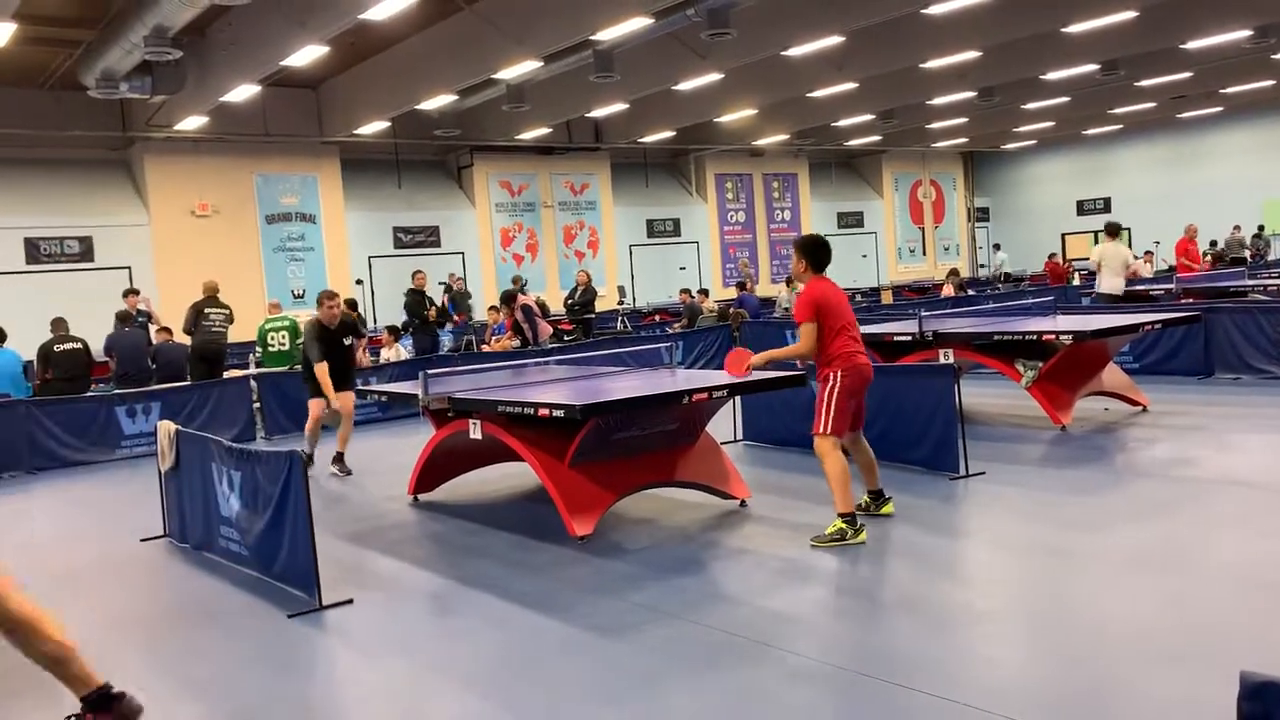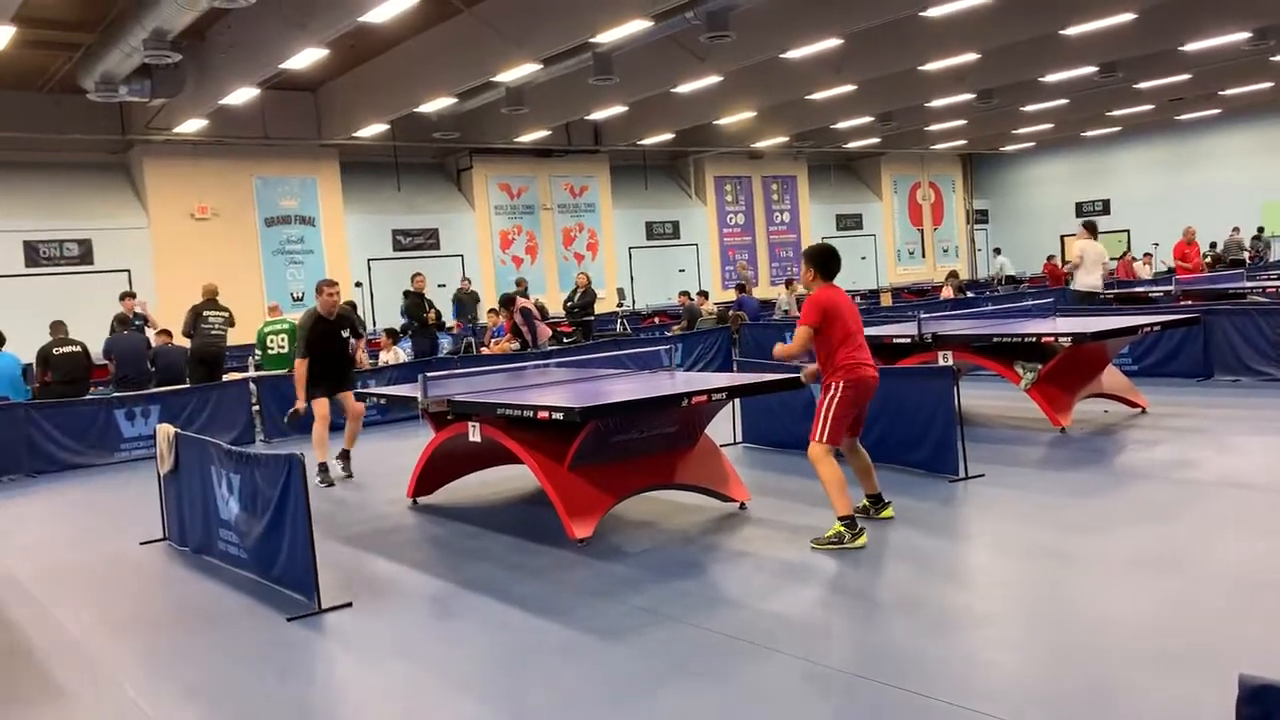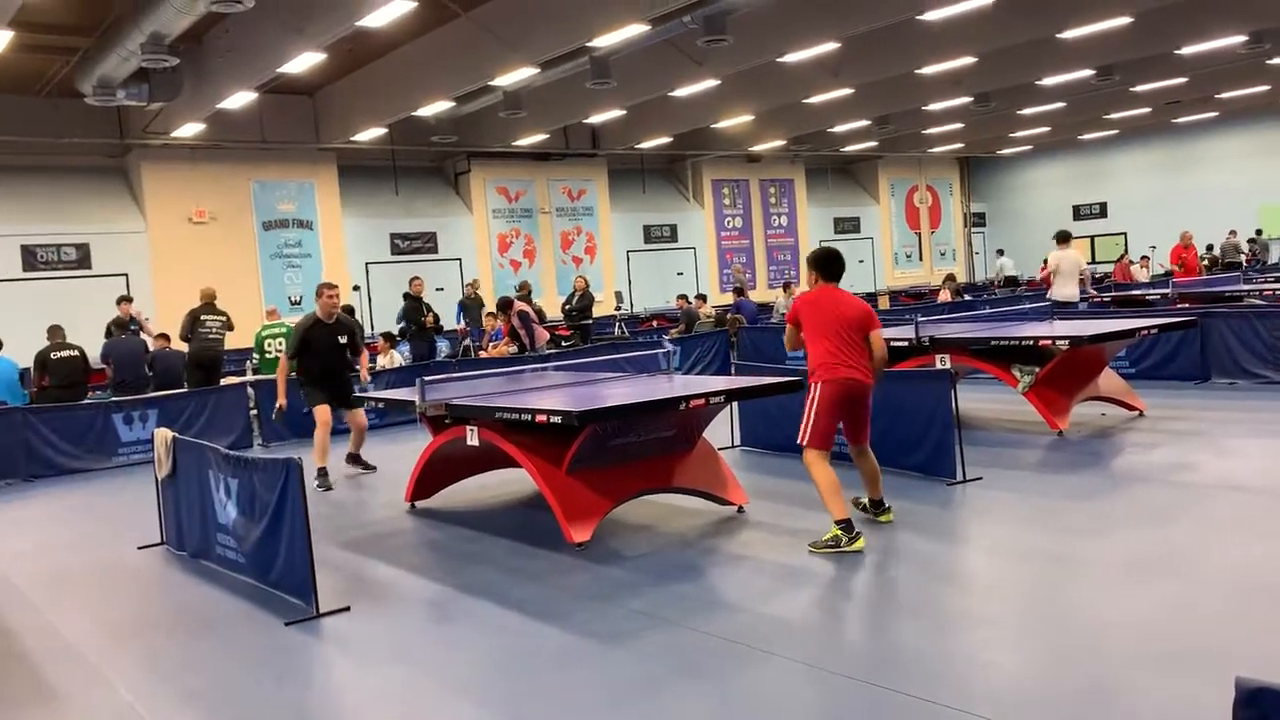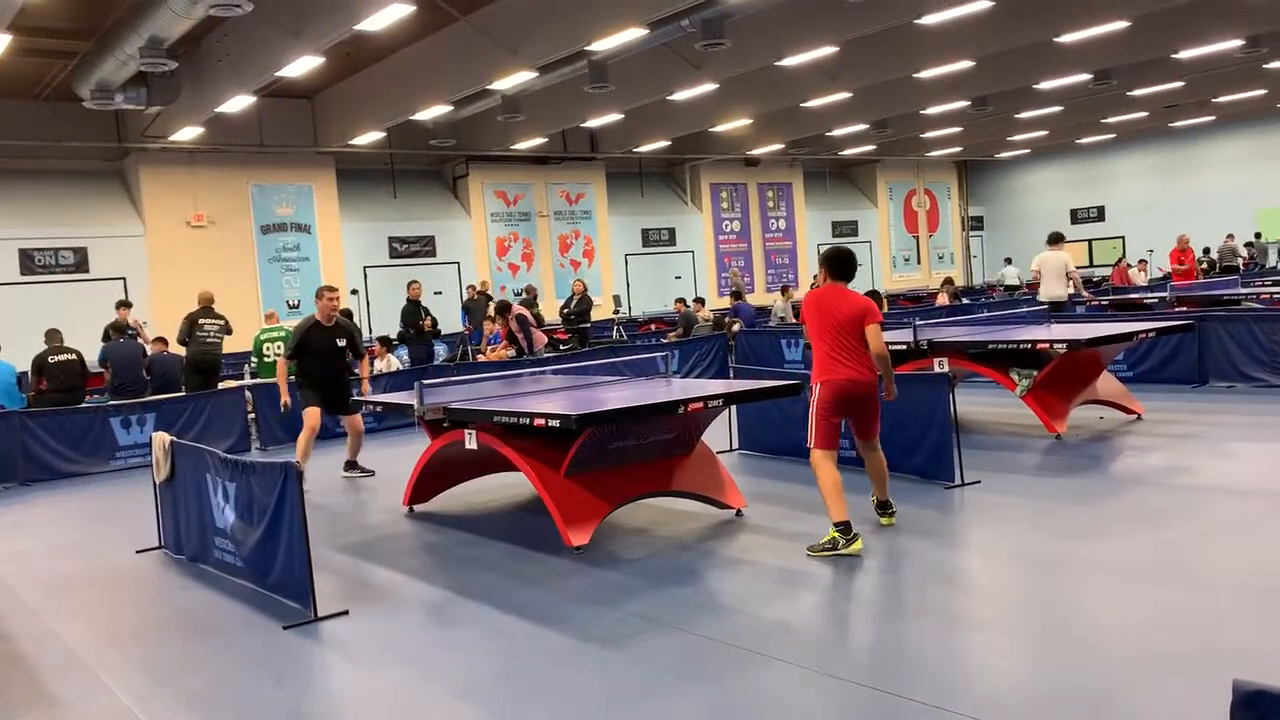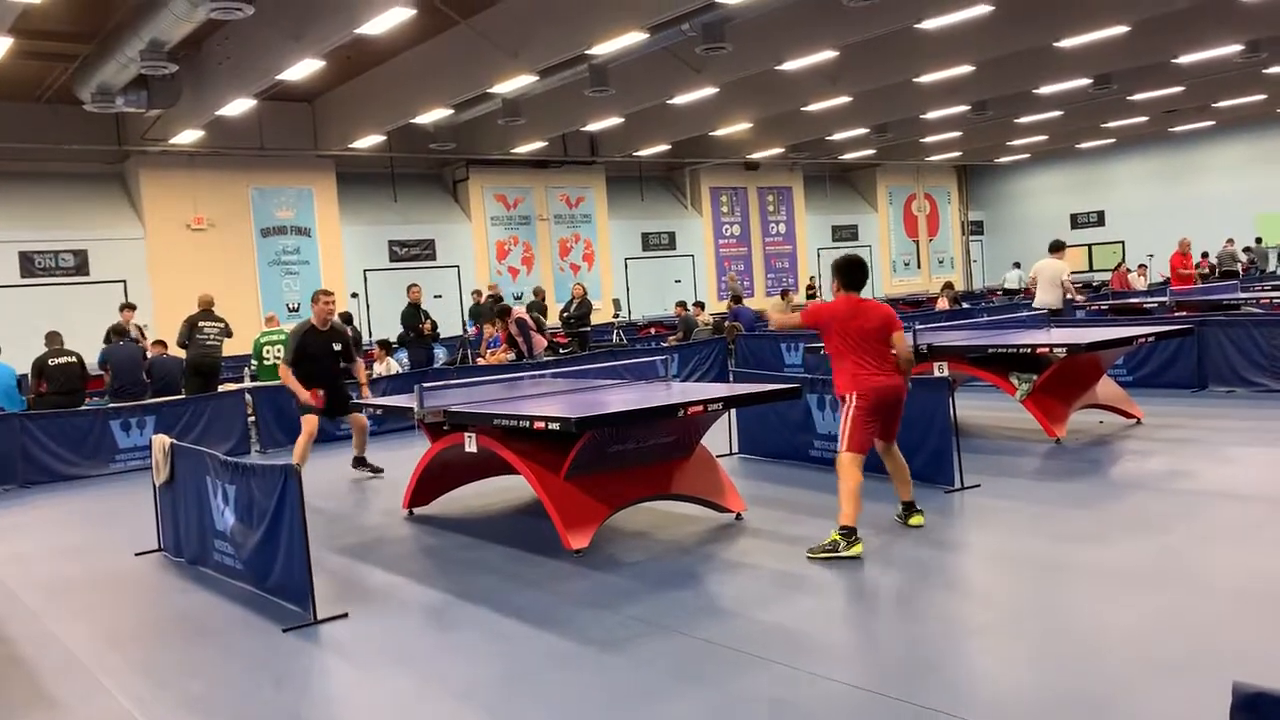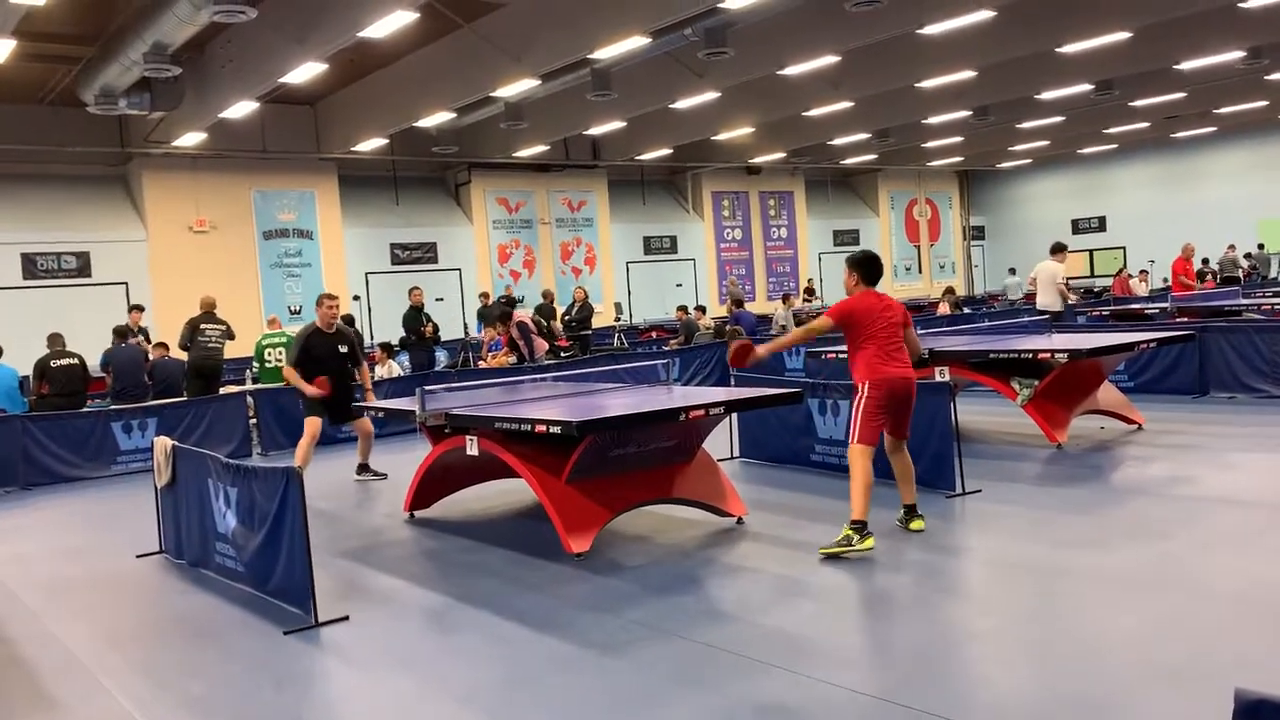
dt=0.2s
person 1, frame 1
left shoulder: (809, 296)
right shoulder: (834, 290)
left elbow: (806, 348)
left wrist: (765, 356)
right wrist: (829, 348)
left hip: (840, 373)
right hip: (860, 367)
left knee: (826, 445)
right knee: (852, 437)
left ankle: (849, 524)
right ankle: (878, 498)
person 1, frame 2
left shoulder: (815, 301)
right shoulder: (843, 298)
left elbow: (796, 349)
left wrist: (779, 351)
right wrist: (819, 368)
left hip: (844, 382)
right hip: (865, 376)
left knee: (819, 452)
right knee: (847, 442)
left ankle: (848, 527)
right ankle: (877, 502)
person 1, frame 3
left shoulder: (803, 301)
right shoulder: (862, 306)
left elbow: (792, 344)
right elbow: (881, 354)
right wrist: (871, 381)
left hip: (827, 384)
right hip: (860, 382)
left knee: (814, 457)
right knee: (859, 447)
left ankle: (846, 531)
right ankle: (878, 505)
person 1, frame 4
left shoulder: (810, 300)
right shoulder: (865, 304)
right elbow: (878, 350)
right wrist: (889, 381)
left hip: (828, 385)
right hip: (864, 383)
left knee: (822, 458)
right knee: (869, 445)
left ankle: (844, 533)
right ankle: (884, 506)
person 1, frame 5
left shoulder: (824, 312)
right shoulder: (884, 311)
left elbow: (782, 323)
right elbow: (905, 354)
left wrist: (773, 315)
right wrist: (901, 380)
left hip: (859, 393)
right hip: (891, 389)
left knee: (848, 462)
right knee: (887, 445)
left ankle: (847, 536)
right ankle: (910, 509)
person 1, frame 6
left shoulder: (849, 307)
right shoulder: (896, 307)
left elbow: (810, 331)
right elbow: (914, 346)
left wrist: (767, 349)
left hip: (874, 385)
right hip: (904, 380)
left knee: (859, 454)
right knee: (896, 445)
left ankle: (858, 531)
right ankle: (911, 512)
person 2, frame 1
left shoulder: (348, 320)
right shoulder: (312, 331)
left elbow: (361, 336)
right elbow: (320, 368)
left wrist: (357, 351)
right wrist: (331, 398)
left hip: (344, 372)
right hip: (317, 375)
left knee: (347, 410)
right knee: (317, 415)
left ankle: (338, 458)
right ankle: (308, 454)
person 2, frame 2
left shoulder: (347, 315)
right shoulder: (308, 322)
left elbow: (360, 337)
right elbow: (300, 361)
left wrist: (358, 350)
right wrist: (301, 398)
left hip: (343, 372)
right hip: (316, 376)
left knee: (357, 411)
right knee: (322, 416)
left ankle: (344, 455)
right ankle: (322, 468)
person 2, frame 3
left shoulder: (347, 324)
right shoulder: (305, 326)
left elbow: (361, 351)
right elbow: (286, 360)
left wrist: (364, 369)
right wrist: (281, 395)
left hip: (341, 382)
right hip: (314, 384)
left knee: (361, 424)
right knee: (324, 421)
left ankle: (353, 456)
right ankle: (321, 472)
person 2, frame 4
left shoulder: (347, 328)
right shoulder: (304, 328)
left elbow: (362, 356)
right elbow: (284, 361)
left wrist: (365, 380)
right wrist: (284, 392)
left hip: (339, 386)
right hip: (310, 387)
left knee: (357, 429)
right knee: (312, 425)
left ankle: (351, 465)
person 2, frame 5
left shoulder: (340, 332)
right shoulder: (300, 332)
left elbow: (354, 361)
right elbow: (284, 369)
left wrist: (364, 386)
right wrist: (301, 393)
left hip: (336, 388)
right hip: (310, 392)
left knee: (362, 424)
right knee: (310, 430)
left ankle: (359, 461)
person 2, frame 6
left shoulder: (346, 334)
right shoulder: (305, 336)
left elbow: (360, 364)
right elbow: (288, 370)
left wrist: (368, 391)
right wrist: (306, 388)
left hip: (343, 393)
right hip: (314, 394)
left knee: (367, 430)
right knee: (312, 433)
left ankle: (363, 468)
